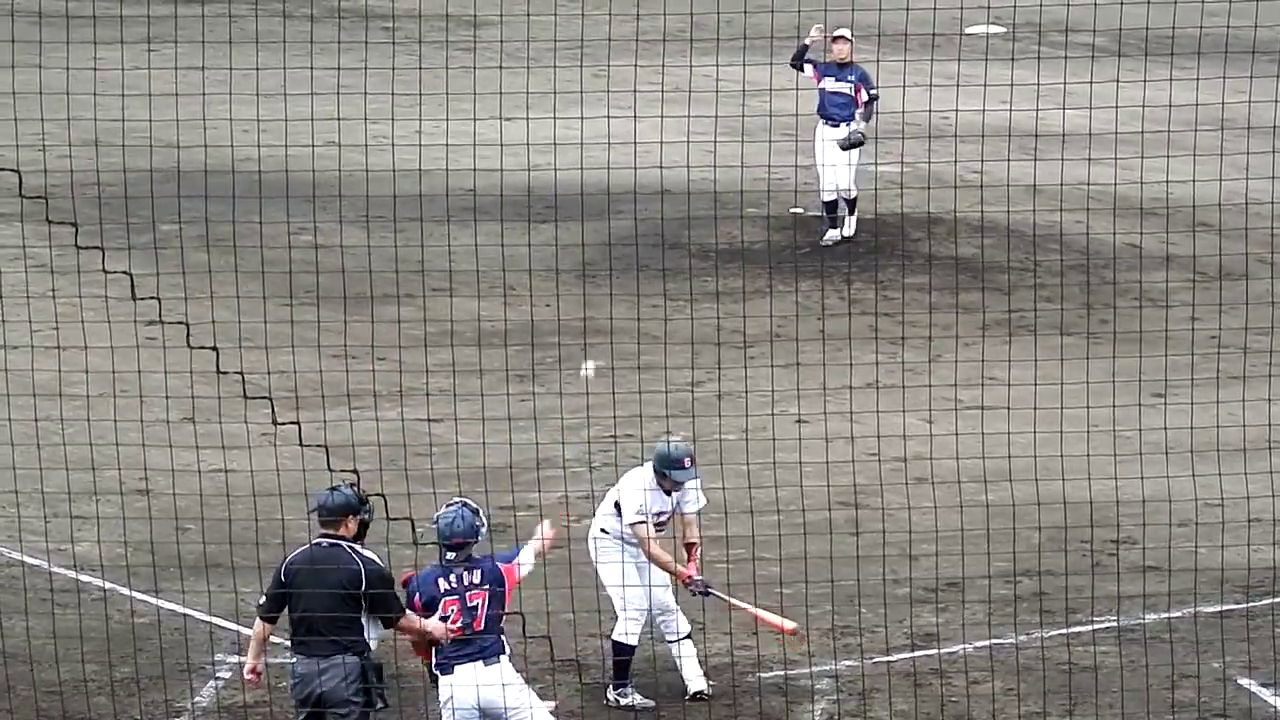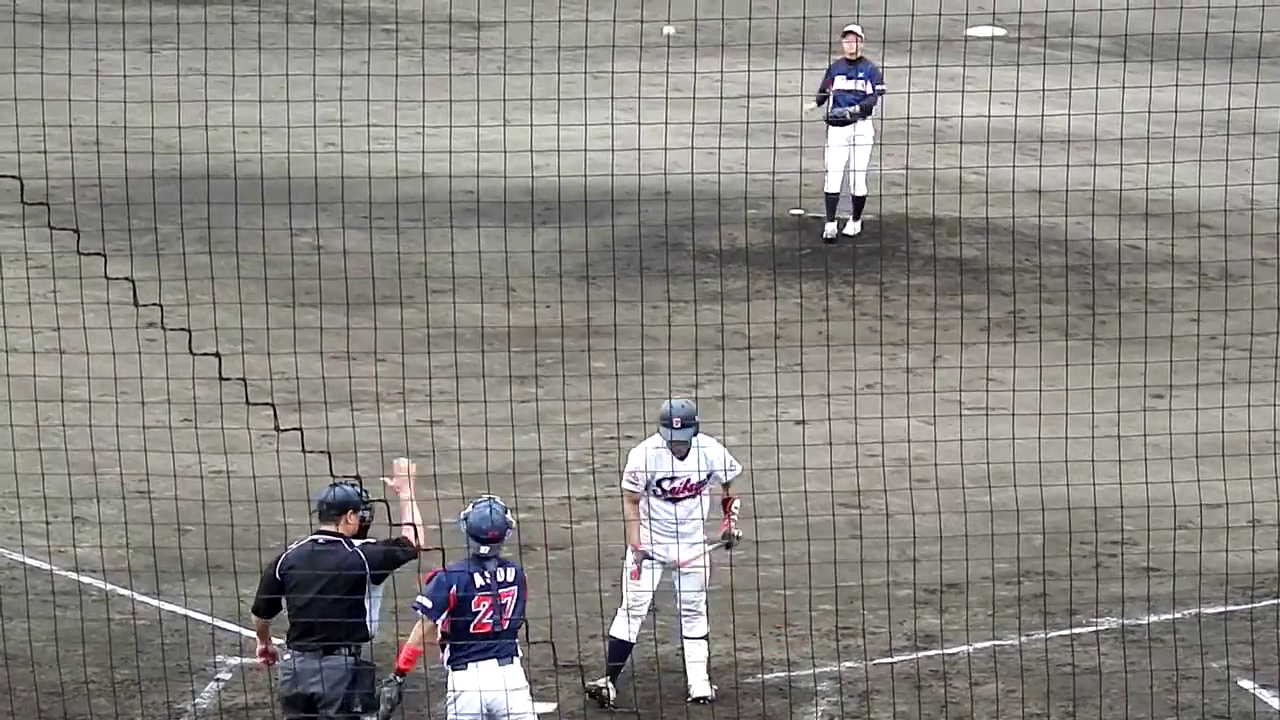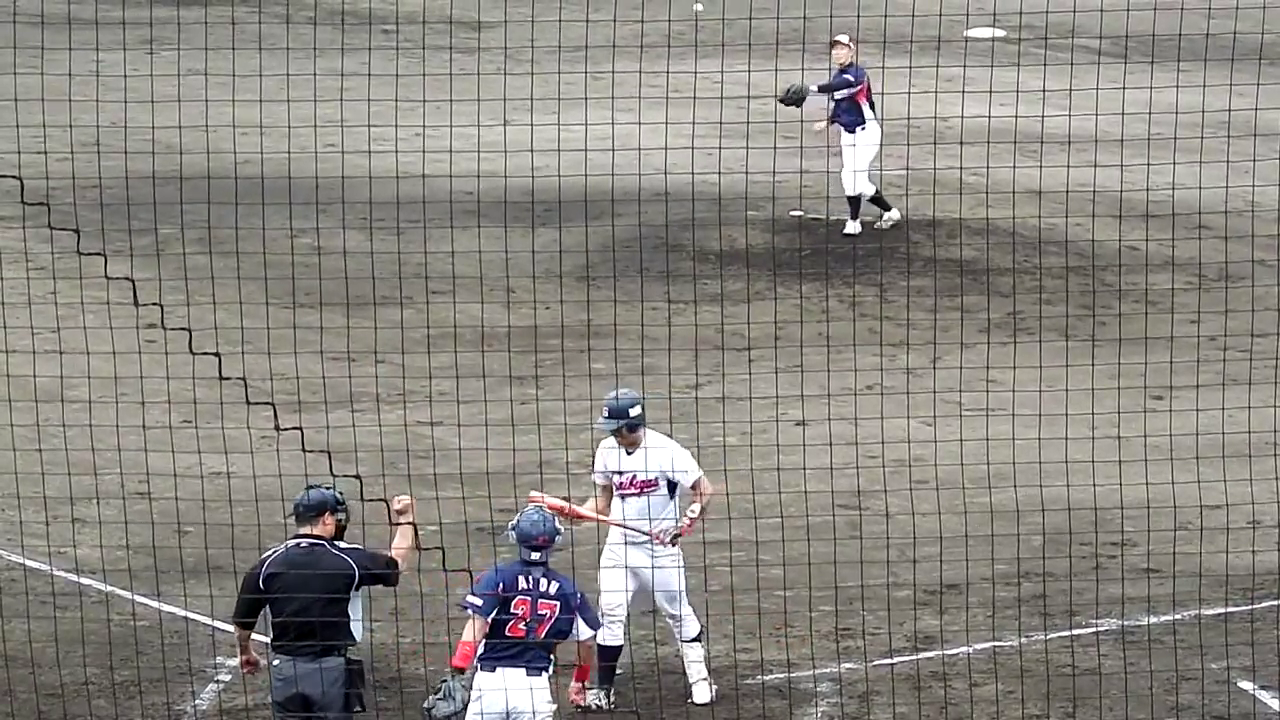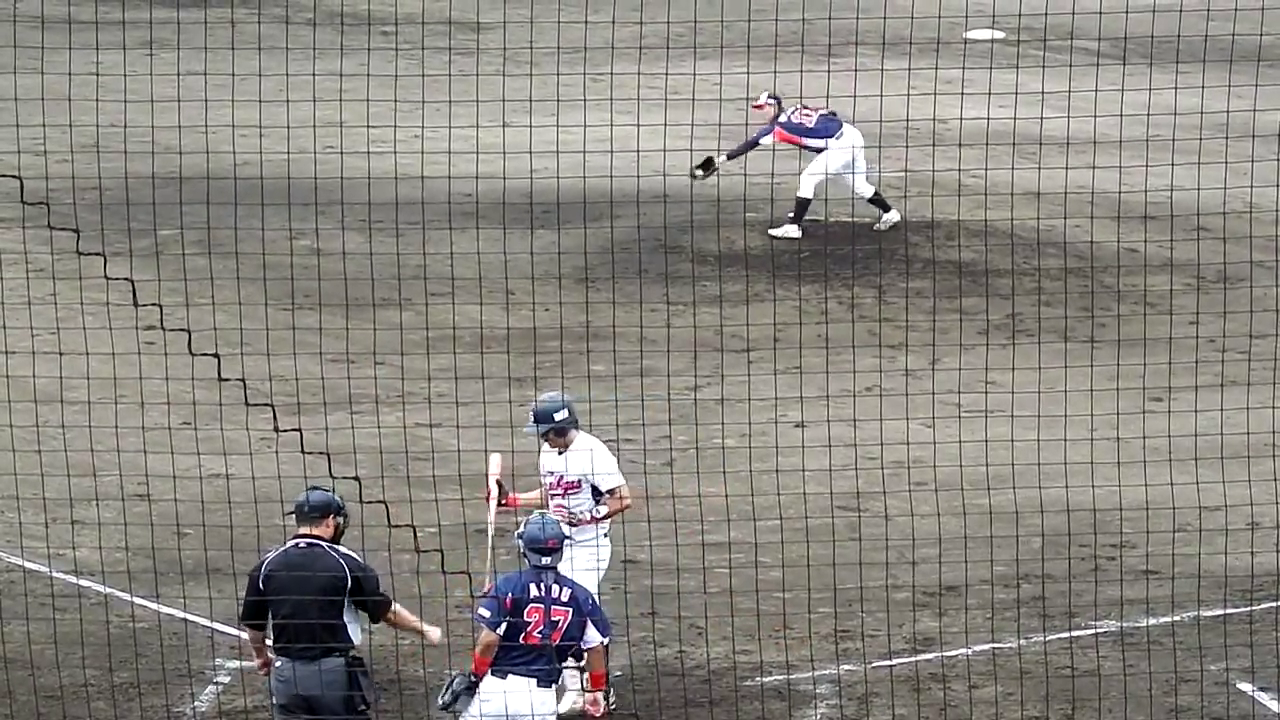
dt=0.4s
person 1, frame 1
left shoulder: (686, 482)
right shoulder: (635, 487)
left elbow: (690, 528)
right elbow: (649, 547)
left wrist: (693, 567)
right wrist: (684, 575)
left hip: (639, 545)
right hip: (611, 544)
left knee: (667, 608)
right knee: (635, 610)
left ankle: (695, 680)
right ankle: (619, 689)
person 1, frame 2
left shoulder: (712, 451)
right shoulder: (644, 454)
left elbow: (728, 487)
right elbow: (630, 504)
left wrist: (730, 521)
right wrist: (637, 549)
left hip: (691, 542)
right hip: (648, 539)
left knee: (693, 609)
right knee: (633, 607)
left ankle: (698, 682)
right ankle: (608, 681)
person 1, frame 3
left shoulder: (668, 451)
right shoulder: (606, 450)
left elbow: (703, 490)
left wrist: (684, 525)
right wrist: (580, 511)
left hip: (660, 548)
right hip: (618, 546)
left knee: (678, 612)
right knee: (611, 615)
left ankle: (699, 679)
right ankle: (603, 690)
person 1, frame 4
left shoulder: (592, 452)
right shoulder: (548, 451)
left elbow: (623, 499)
left wrist: (585, 517)
right wrist: (510, 499)
left hip: (587, 550)
left ankle: (574, 689)
person 2, frame 1
left shoulder: (293, 561)
right shoulder: (364, 565)
left elbow: (266, 617)
right elbow: (396, 620)
left wrist: (254, 657)
right wrist: (429, 628)
left hip: (303, 668)
right hip: (346, 669)
person 2, frame 2
left shoulder: (288, 557)
right shoulder: (362, 557)
left elbow: (262, 612)
right elbow: (414, 543)
left wrist: (264, 642)
right wrist: (406, 492)
left hip: (295, 664)
right hip: (339, 668)
person 2, frame 3
left shoulder: (268, 563)
right shoulder: (348, 560)
left elbow: (243, 621)
right elbow: (396, 563)
left wrist: (245, 652)
right wrist: (405, 518)
left hip: (285, 670)
right hip: (331, 670)
person 2, frame 4
left shoulder: (268, 565)
right shoulder: (344, 563)
left elbow: (253, 625)
right elbow: (385, 611)
left wrist: (261, 655)
right wrist: (423, 628)
left hip: (287, 673)
right hip: (335, 672)
person 3, frame 1
left shoulder: (420, 583)
right shoulder: (495, 570)
right elbow: (537, 547)
left wrist: (431, 662)
right wrist: (544, 533)
left hip: (453, 683)
right hip: (498, 675)
person 3, frame 2
left shoulder: (448, 578)
right shoulder: (517, 575)
left elbow: (425, 631)
left wrist: (398, 676)
left hip: (464, 680)
right hip: (509, 676)
person 3, frame 3
left shoulder: (498, 577)
right shoulder: (567, 589)
left elbow: (477, 626)
right elbow: (586, 643)
left wrist: (458, 672)
right wrist: (580, 680)
left hip: (491, 681)
right hip: (536, 685)
person 3, frame 4
left shoulder: (508, 585)
right shoulder: (580, 596)
left elbow: (489, 640)
right elbow: (596, 648)
left wrist: (474, 676)
right wrist: (596, 689)
left hip: (499, 687)
right hip: (542, 695)
person 4, frame 1
left shoulder: (860, 74)
right shoulder: (823, 69)
left elbow: (870, 103)
right elbow: (795, 62)
left wrist: (863, 125)
right wrist: (809, 40)
left hip: (847, 131)
right hip: (824, 131)
left knee: (844, 183)
right knee: (826, 184)
left ankle: (851, 215)
right ankle: (833, 228)
person 4, frame 2
left shoulder: (870, 69)
right shoulder: (834, 68)
left elbow: (873, 99)
right elbow: (824, 93)
left wrist: (854, 109)
right wrist: (816, 105)
left hip: (862, 128)
right hip: (837, 128)
left knee: (858, 178)
right knee: (833, 176)
left ankle: (855, 221)
right ankle: (830, 223)
person 4, frame 3
left shoulder: (857, 73)
right shoulder: (837, 76)
left elbow: (845, 85)
left wrist: (813, 89)
right wrist: (828, 122)
left hip: (866, 133)
right hip: (848, 134)
left knee: (850, 175)
right knee: (858, 181)
left ankle: (854, 221)
right ankle: (890, 212)
person 4, frame 4
left shoulder: (778, 125)
right shoulder: (796, 110)
left elbow: (751, 142)
right elbow: (831, 114)
left wrist: (722, 159)
left hip: (841, 143)
right hip: (851, 135)
left knee: (808, 178)
right knee: (859, 186)
left ankle: (794, 226)
right ankle: (889, 213)
